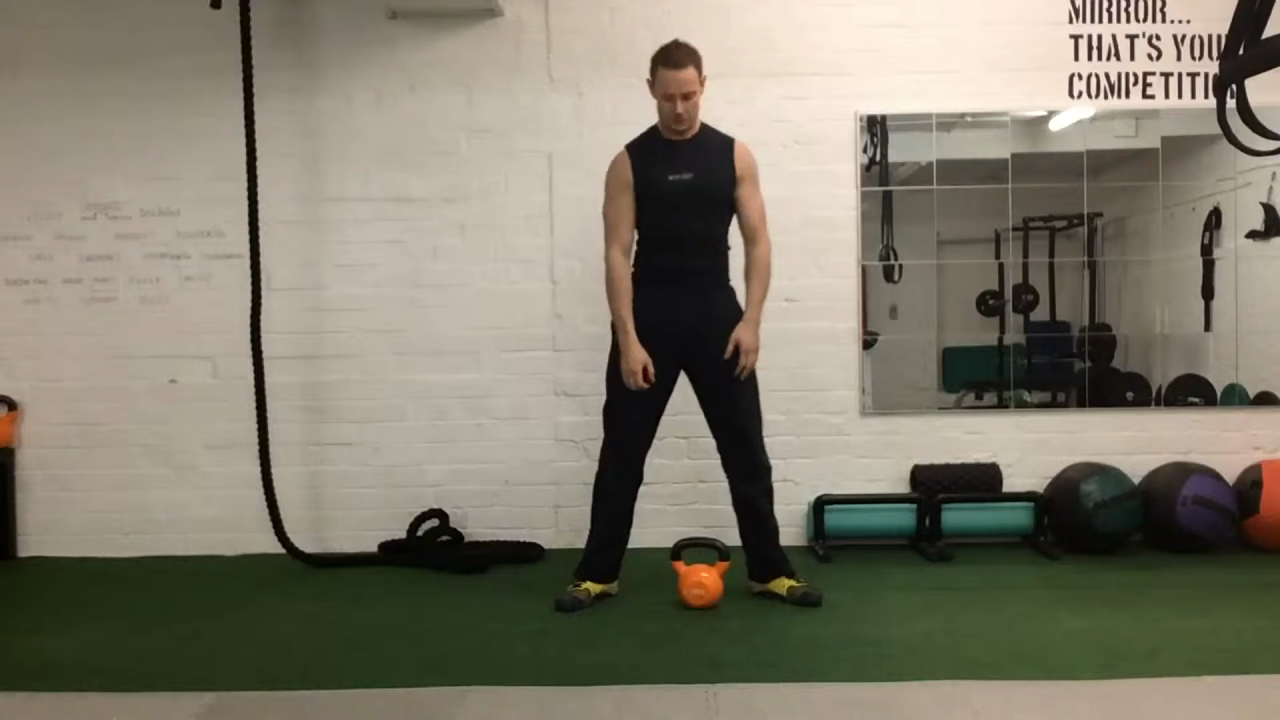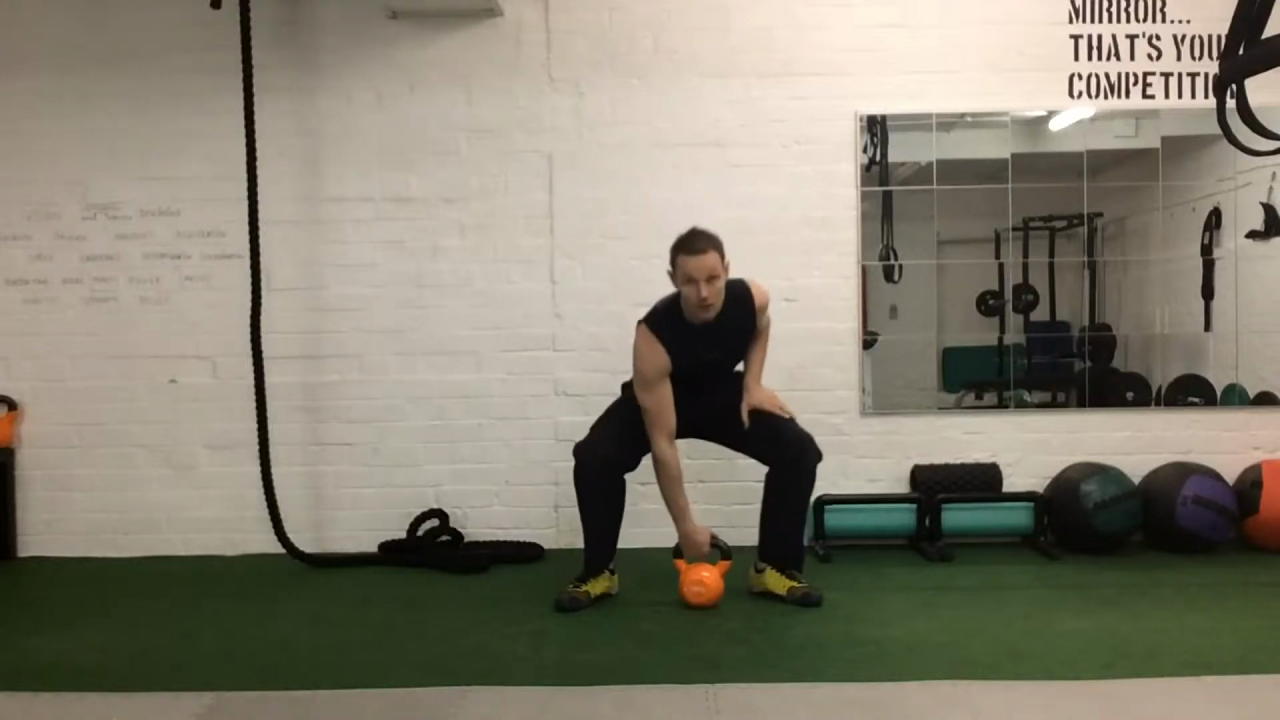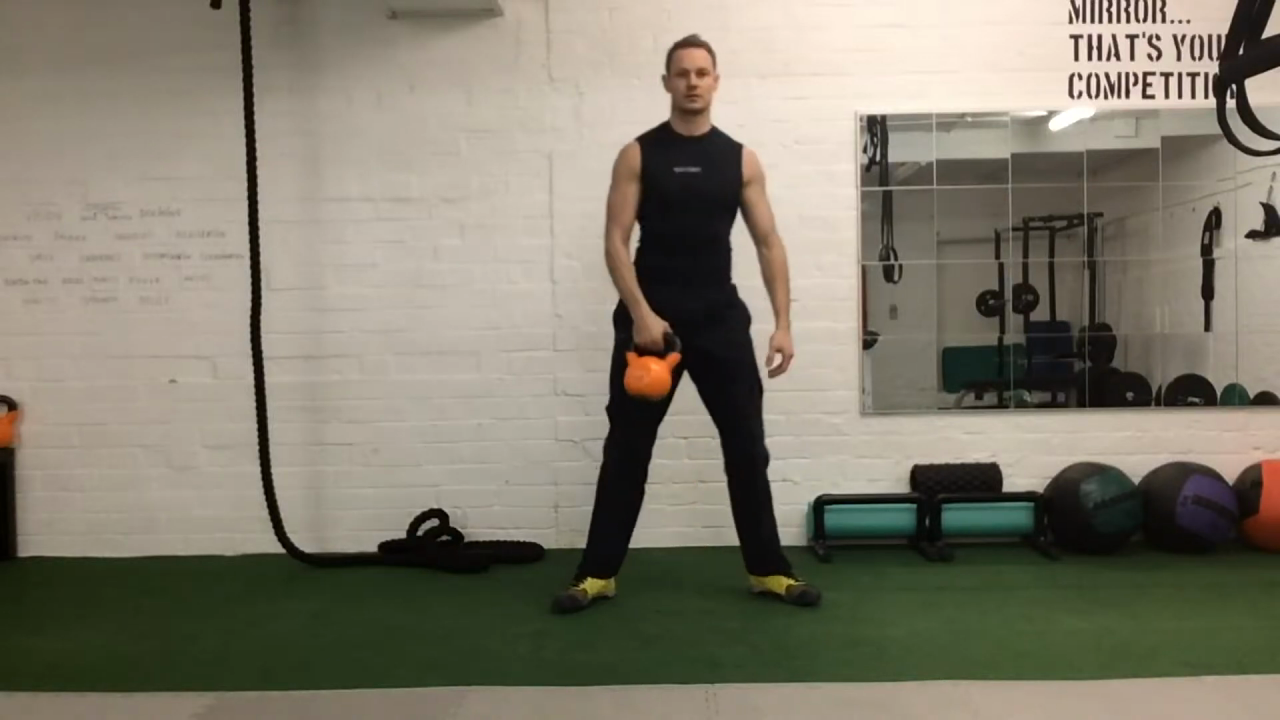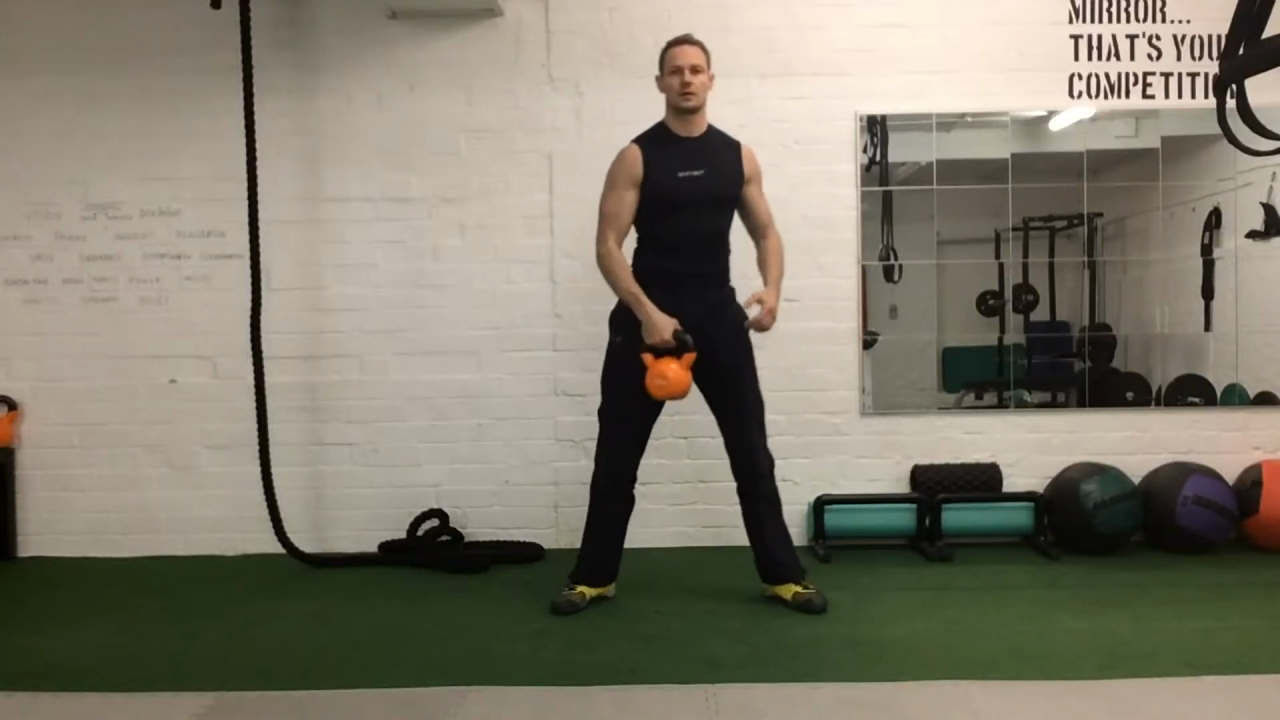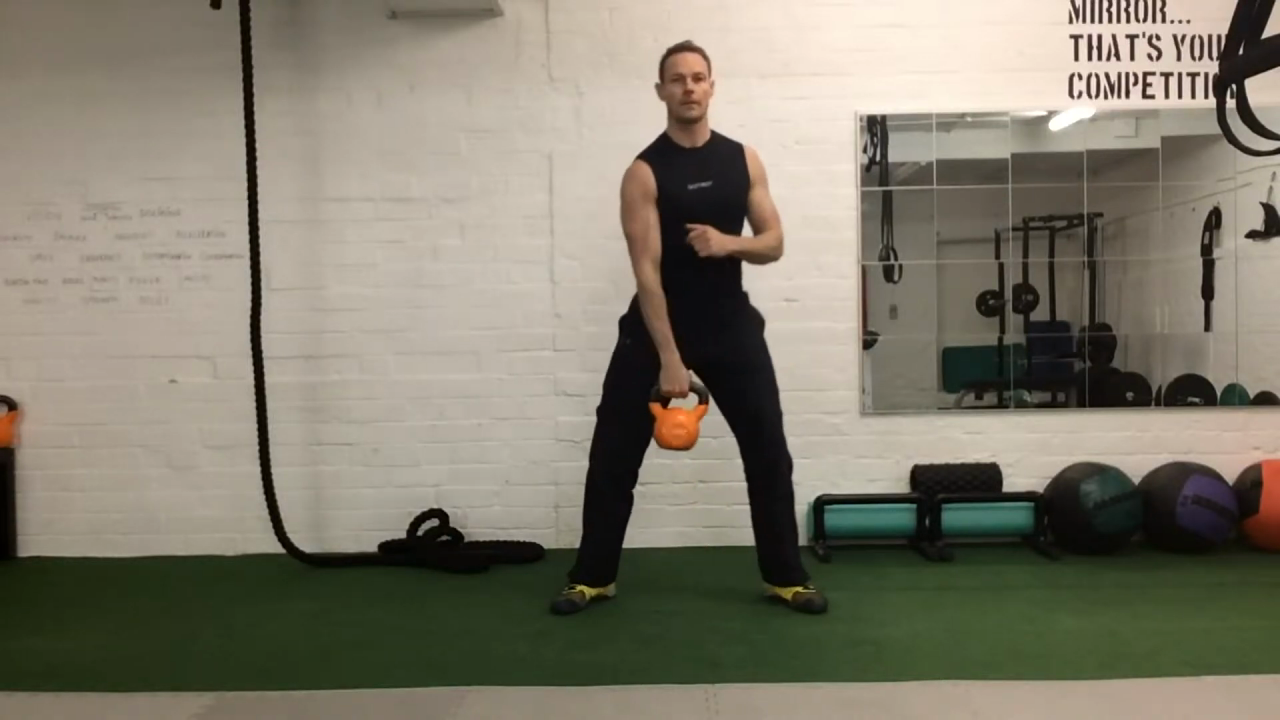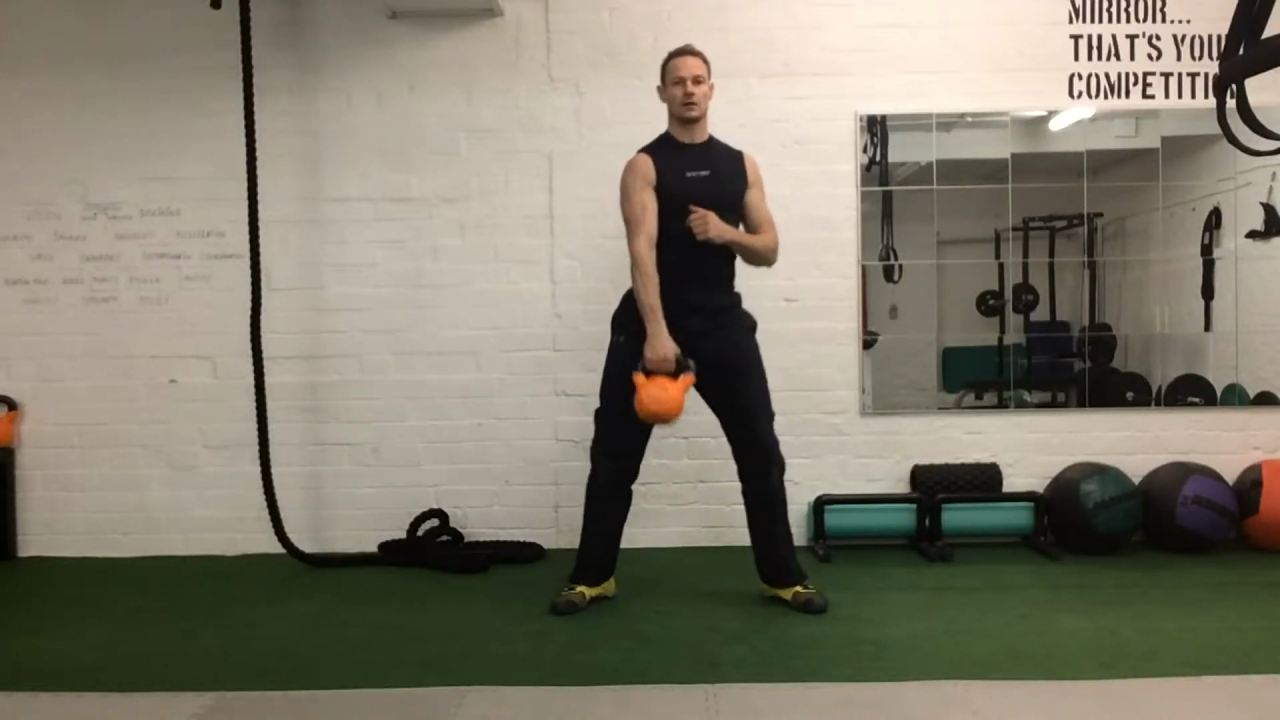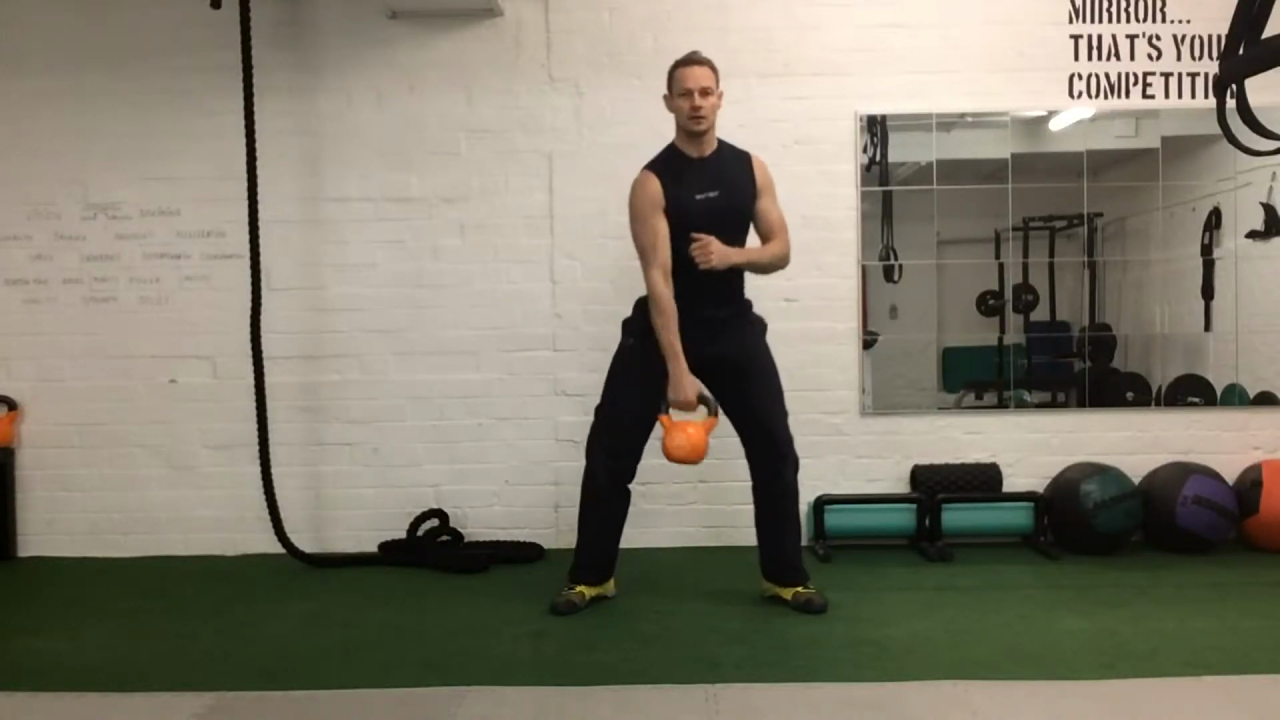
dt=0.7s
person 1, frame 1
left shoulder: (734, 154)
right shoulder: (629, 162)
left elbow: (757, 242)
right elbow: (617, 254)
left wrist: (751, 321)
right wrist: (627, 339)
left hip: (717, 317)
right hip: (650, 320)
left knee: (745, 450)
right knee: (623, 453)
left ankle: (769, 571)
right ankle: (598, 574)
person 1, frame 2
left shoulder: (752, 298)
right shoulder: (654, 337)
right elbow: (663, 445)
left wrist: (752, 383)
right wrist: (686, 527)
left hip: (723, 395)
right hip: (659, 403)
left knee: (799, 452)
right knee: (593, 460)
left ankle: (775, 568)
right ankle: (598, 573)
person 1, frame 3
left shoulder: (741, 158)
right shoulder: (638, 154)
left elbow: (767, 241)
right elbow: (616, 240)
left wrist: (783, 323)
right wrist: (639, 313)
left hip: (720, 315)
right hip: (650, 313)
left knee: (746, 448)
right knee: (626, 449)
left ankle: (768, 569)
right ankle: (598, 573)
person 1, frame 4
left shoulder: (738, 156)
right shoulder: (636, 157)
left elbow: (766, 231)
right elbow: (607, 246)
left wrist: (772, 288)
right wrist: (645, 314)
left hip: (718, 316)
right hip: (647, 318)
left knee: (751, 452)
right knee: (617, 455)
left ankle: (783, 575)
right ankle: (594, 577)
person 1, frame 5
left shoulder: (743, 159)
right shoulder: (644, 172)
left elbow: (774, 243)
right elbow: (646, 270)
left wrist: (730, 242)
right wrist: (669, 360)
left hip: (730, 320)
right hip: (658, 322)
left knee: (769, 452)
right knee: (612, 454)
left ankle: (785, 576)
right ankle: (593, 577)
person 1, frame 6
left shoulder: (740, 164)
right shoulder: (645, 165)
left elbow: (769, 250)
right elbow: (642, 248)
left wrist: (728, 231)
right wrist: (654, 332)
left hip: (722, 323)
right hip: (652, 326)
left knee: (760, 452)
right knee: (614, 455)
left ankle: (782, 578)
right ankle: (593, 577)
person 1, frame 7
left shoulder: (751, 169)
right shoulder: (652, 183)
left elbow: (781, 251)
right elbow: (658, 277)
left wrist: (734, 255)
right wrist: (676, 370)
left hip: (733, 326)
right hip: (659, 330)
left knee: (775, 451)
right knee: (608, 453)
left ankle: (785, 577)
right ankle: (591, 577)
